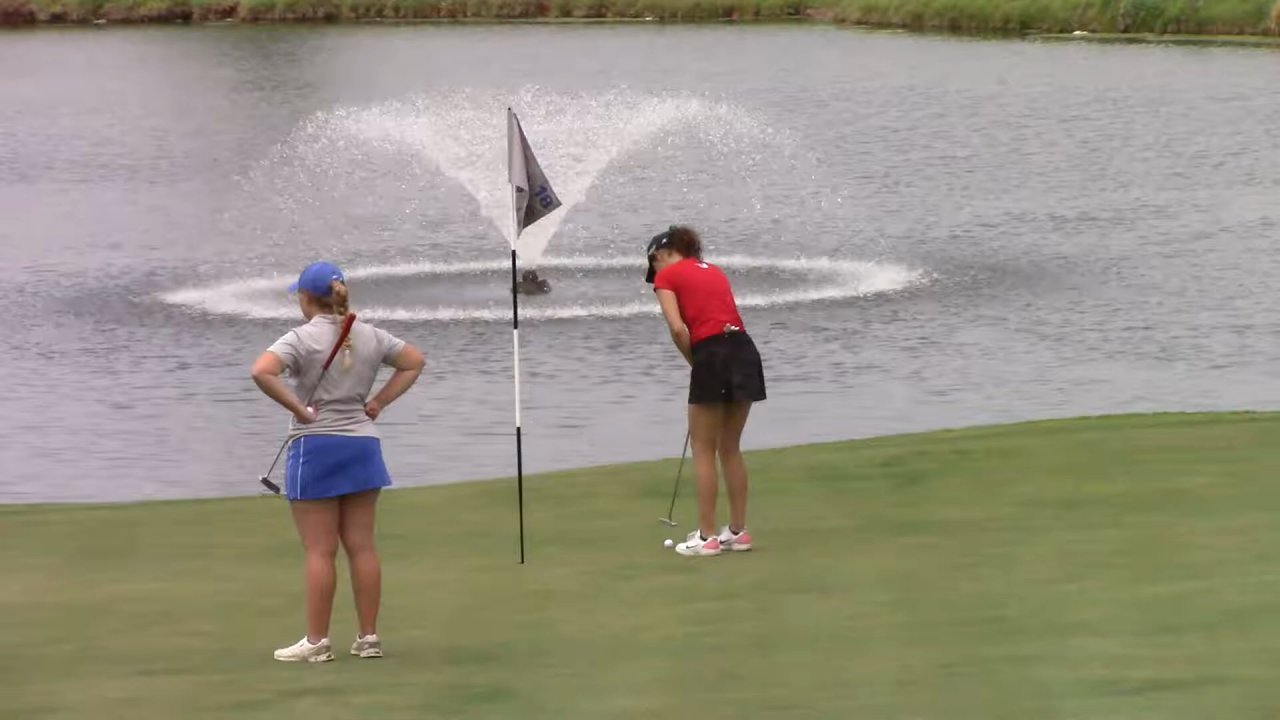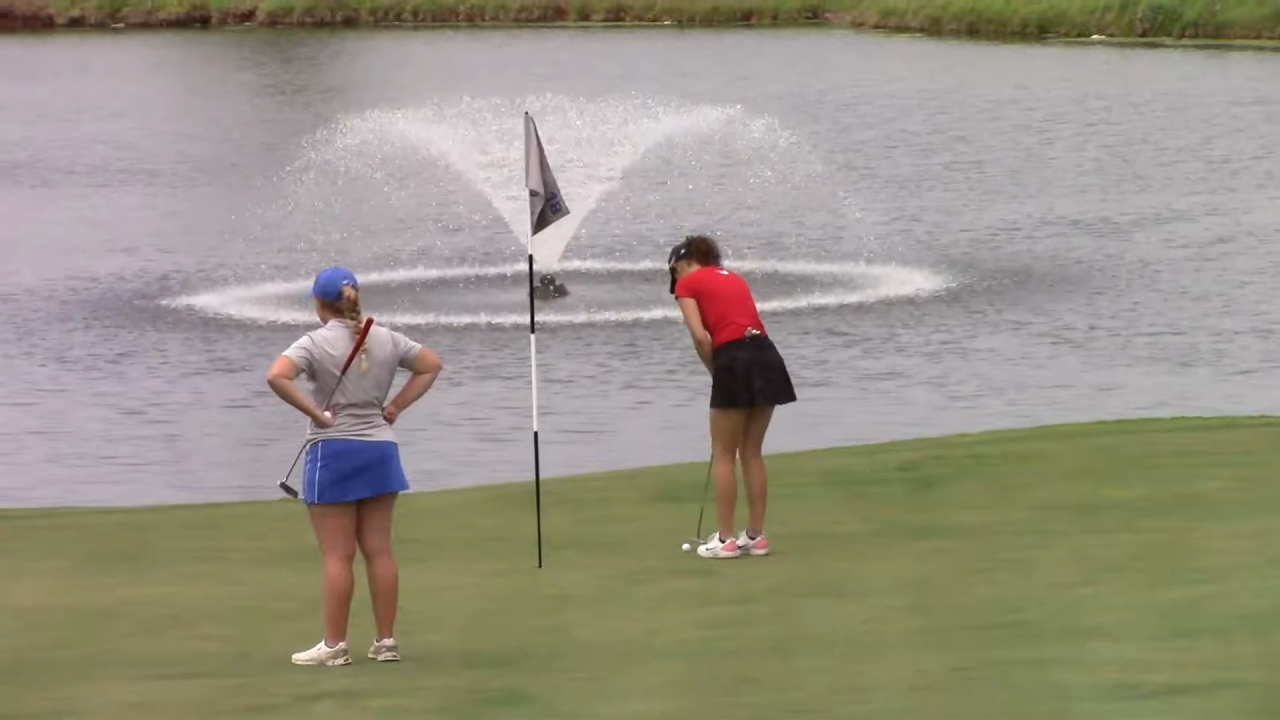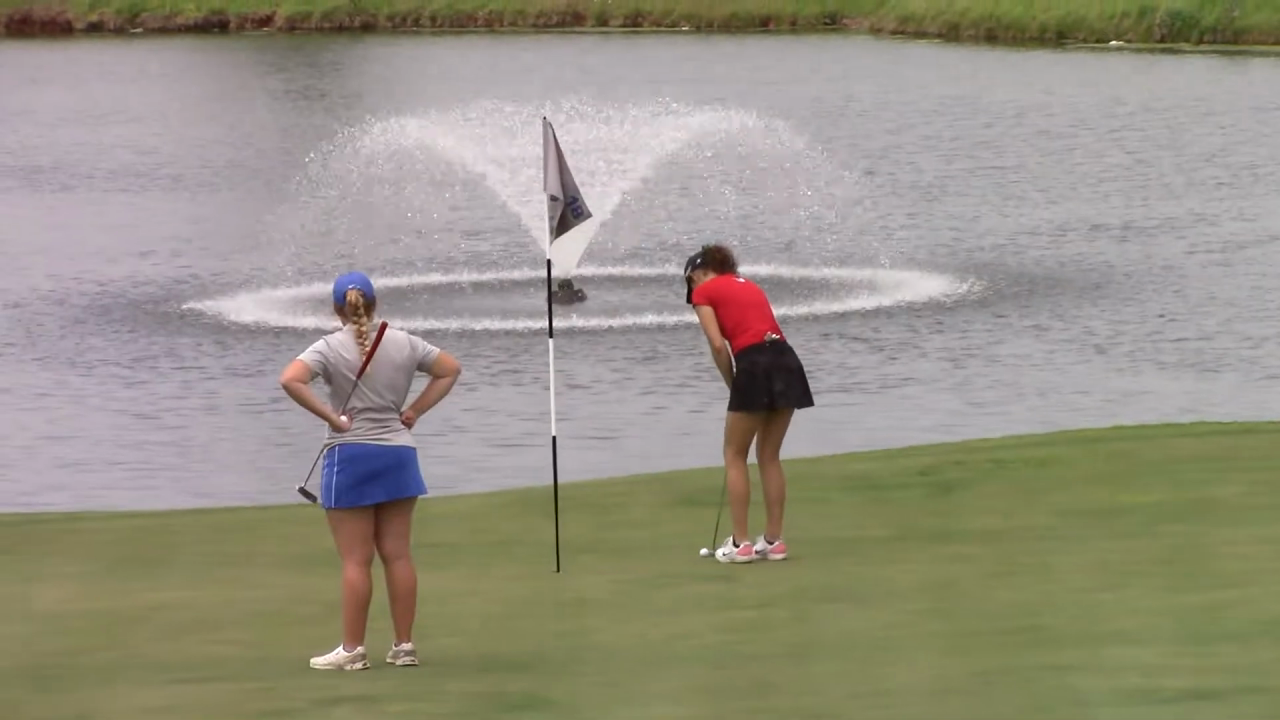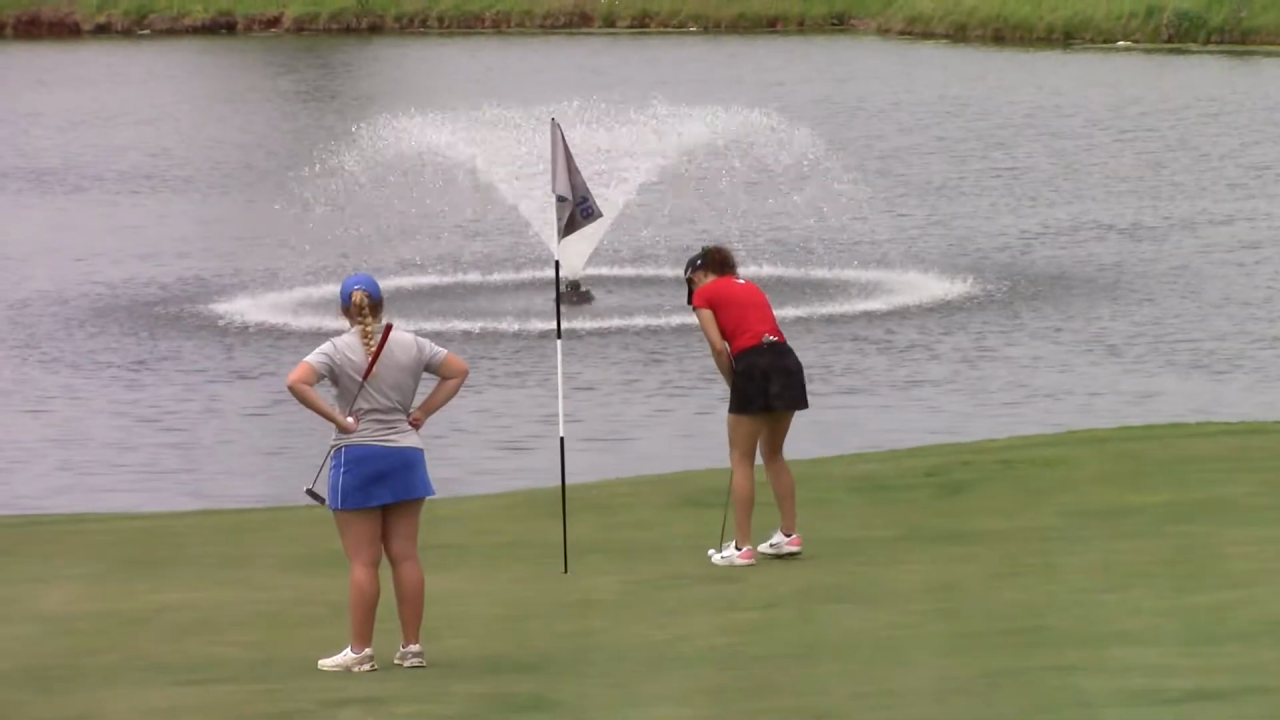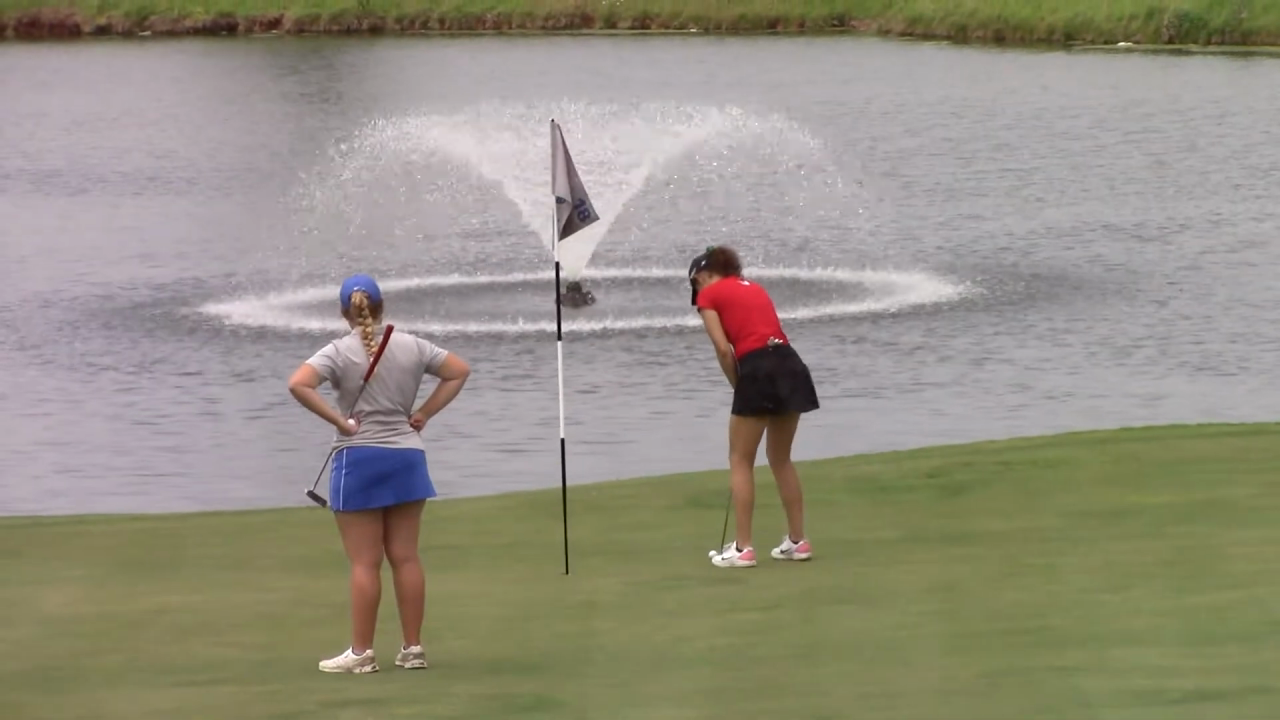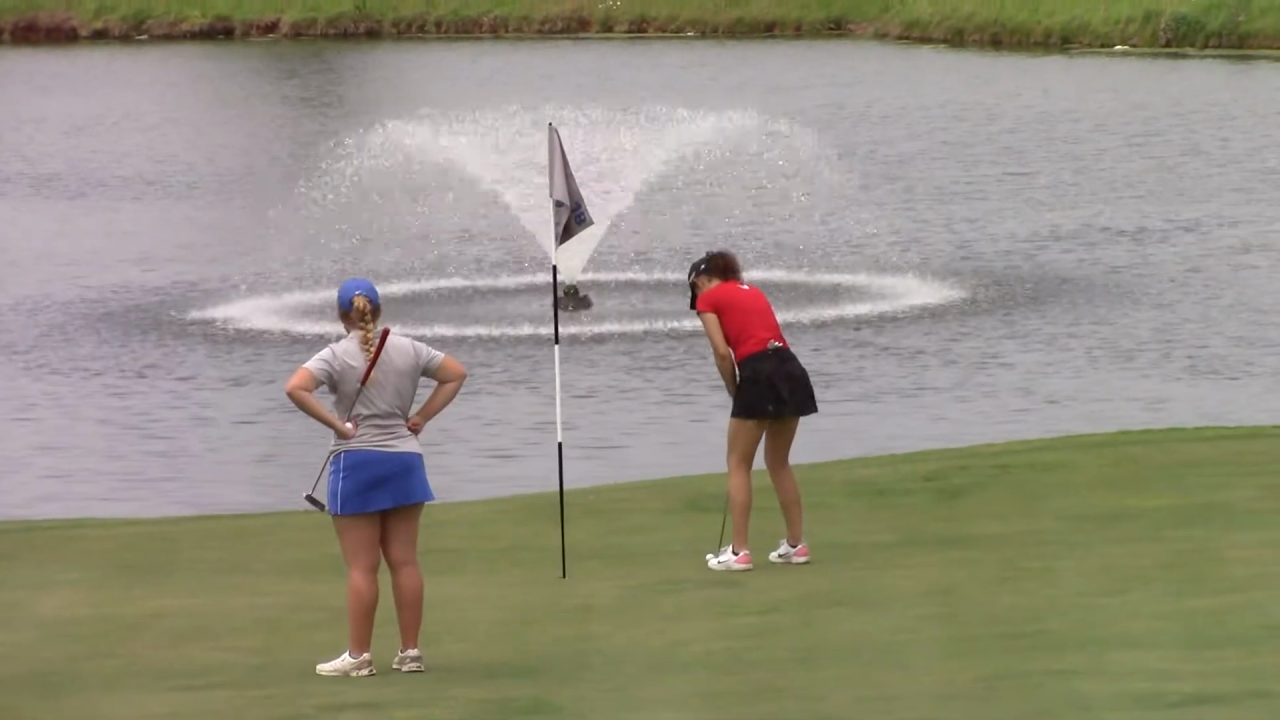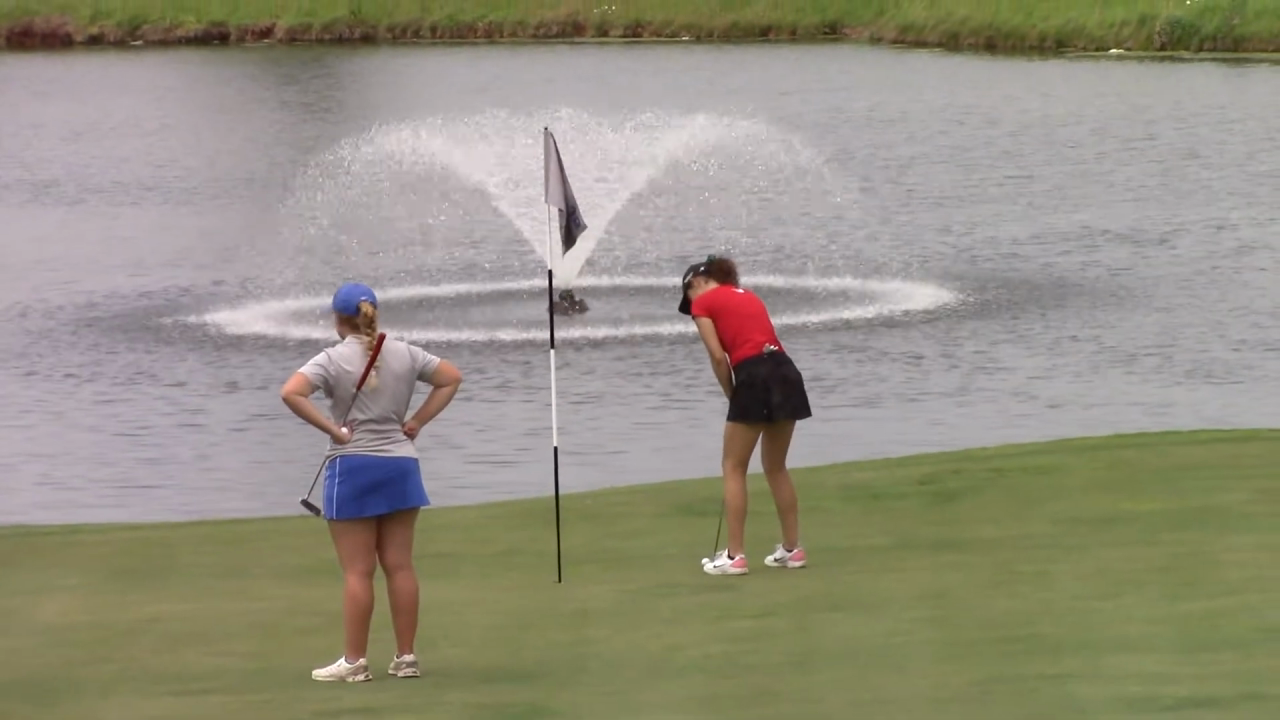
dt=0.4s
person 1, frame 1
left shoulder: (301, 338)
right shoulder: (370, 335)
left elbow: (261, 372)
right elbow: (415, 361)
left wrist: (297, 409)
right wrist: (379, 402)
left hip: (316, 448)
right hip: (362, 447)
left knee: (319, 552)
right knee: (361, 546)
left ankle: (317, 642)
right ankle: (368, 637)
person 1, frame 2
left shoulder: (316, 343)
right shoulder: (385, 339)
left elbow: (277, 377)
right elbow: (432, 365)
left wrist: (314, 414)
right wrist: (396, 406)
left hip: (333, 452)
right hip: (379, 451)
left knee: (337, 556)
right knee: (379, 551)
left ankle: (334, 645)
right ankle: (385, 641)
person 1, frame 3
left shoulder: (331, 347)
right shoulder: (404, 343)
left elbow: (290, 380)
right elbow: (451, 369)
left wrist: (331, 418)
right wrist: (417, 410)
left hip: (352, 457)
right hip: (399, 455)
left knee: (356, 560)
right knee: (398, 555)
left ankle: (353, 650)
right ankle: (405, 646)
person 1, frame 4
left shoulder: (337, 349)
right shoulder: (411, 344)
left elbow: (296, 382)
right elbow: (459, 370)
left wrist: (336, 419)
right wrist: (424, 412)
left hip: (358, 458)
right hip: (406, 456)
left knee: (363, 562)
right knee: (405, 556)
left ankle: (360, 651)
right ankle: (412, 647)
person 1, frame 5
left shoulder: (339, 351)
right shoulder: (412, 346)
left elbow: (298, 384)
right elbow: (460, 371)
left wrist: (339, 421)
right wrist: (425, 413)
left hip: (359, 460)
right hip: (407, 458)
left knee: (364, 563)
right knee: (405, 558)
left ankle: (361, 653)
right ankle: (413, 648)
person 1, frame 6
left shoulder: (336, 355)
right shoulder: (408, 349)
left elbow: (295, 388)
right elbow: (457, 374)
left wrist: (336, 426)
right wrist: (423, 417)
left hip: (357, 464)
right hip: (405, 462)
left knee: (361, 568)
right knee: (404, 562)
left ankle: (358, 656)
right ankle: (410, 652)
person 1, frame 7
left shoulder: (332, 359)
right shoulder: (405, 353)
left elbow: (290, 393)
right elbow: (452, 378)
left wrist: (333, 431)
right wrist: (419, 420)
left hip: (354, 468)
right hip: (401, 466)
left knee: (358, 572)
right knee: (400, 567)
left ankle: (354, 661)
right ankle: (406, 657)
person 2, frame 1
left shoulder: (666, 275)
right shoulder: (714, 270)
left elbow: (678, 328)
left wrist: (695, 363)
right wrist: (701, 360)
left hip: (713, 357)
right hip: (744, 352)
left knee: (703, 451)
right knee: (730, 448)
left ankle: (707, 536)
right ankle: (738, 531)
person 2, frame 2
left shoulder: (686, 284)
right shoulder: (733, 278)
left elbow: (701, 337)
left wrist: (715, 374)
right wrist: (721, 373)
left hip: (735, 361)
right hip: (767, 357)
left knee: (724, 454)
right knee: (751, 452)
left ankle: (726, 539)
right ankle: (755, 536)
person 2, frame 3
left shoulder: (703, 292)
right shoulder: (749, 285)
left elbow: (719, 346)
left wrist: (731, 384)
right wrist: (738, 383)
left hip: (755, 366)
right hip: (786, 362)
left knee: (735, 456)
right knee: (769, 457)
left ankle: (740, 542)
right ankle: (773, 541)
person 2, frame 4
left shoulder: (703, 294)
right shoulder: (749, 286)
left elbow: (719, 348)
left wrist: (733, 385)
right wrist: (739, 384)
left hip: (754, 367)
right hip: (786, 362)
left knee: (741, 460)
right knee: (773, 454)
left ankle: (741, 547)
right ankle: (789, 534)
person 2, frame 5
left shoulder: (707, 295)
right shoulder: (754, 287)
left elbow: (723, 349)
left wrist: (737, 387)
right wrist: (743, 385)
left hip: (758, 370)
right hip: (791, 366)
left knee: (740, 461)
right knee: (781, 460)
left ankle: (743, 548)
right ankle: (797, 541)
person 2, frame 6
left shoulder: (707, 299)
right shoulder: (752, 291)
left elbow: (723, 353)
left wrist: (734, 392)
right wrist: (741, 391)
left hip: (759, 374)
right hip: (791, 370)
left knee: (738, 464)
right knee: (778, 463)
left ankle: (739, 551)
right ankle: (795, 544)
person 2, frame 7
left shoulder: (702, 302)
right shoulder: (748, 296)
left elbow: (719, 357)
left wrist: (732, 396)
right wrist: (738, 396)
left hip: (755, 378)
right hip: (786, 374)
left knee: (733, 468)
right knee: (776, 467)
left ankle: (735, 555)
right ankle: (792, 549)
